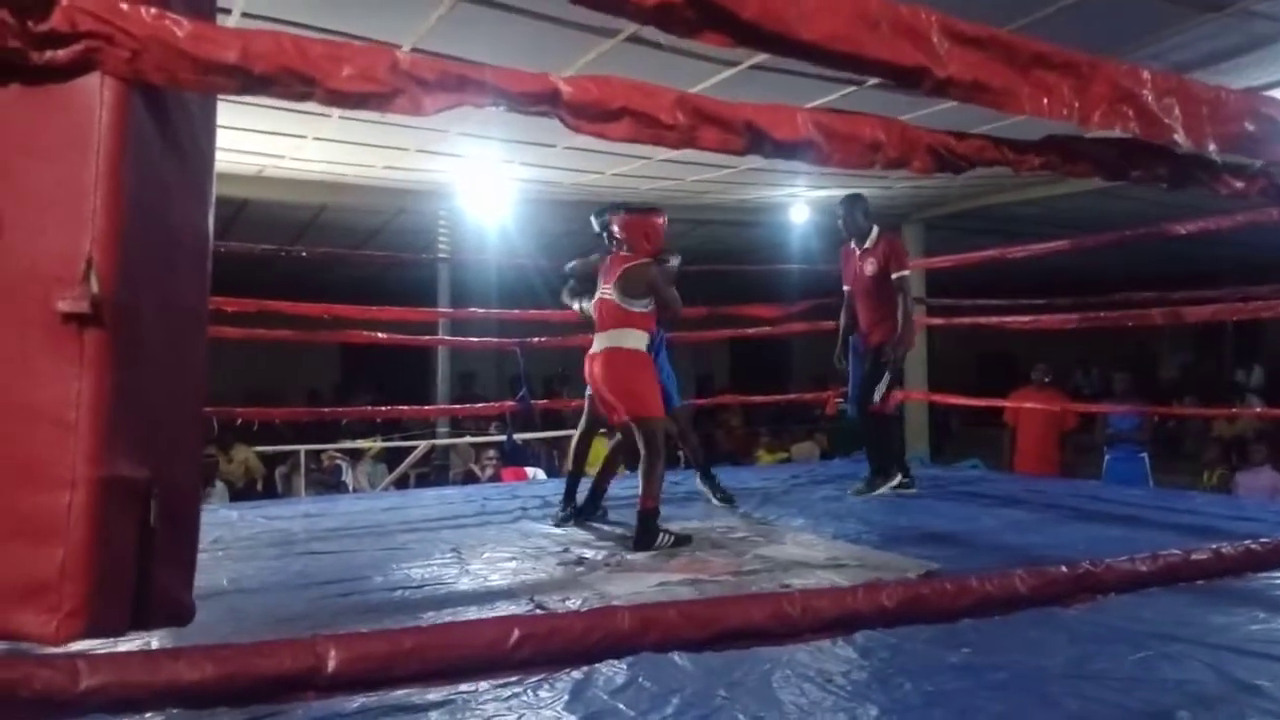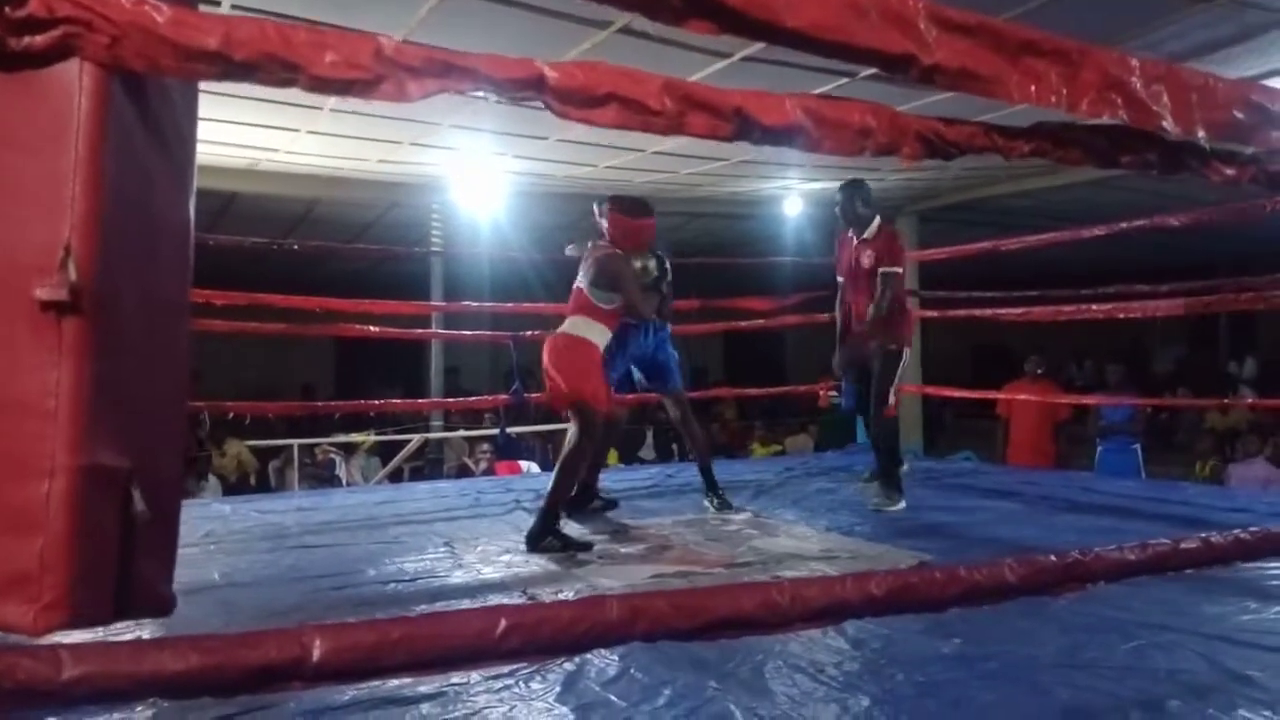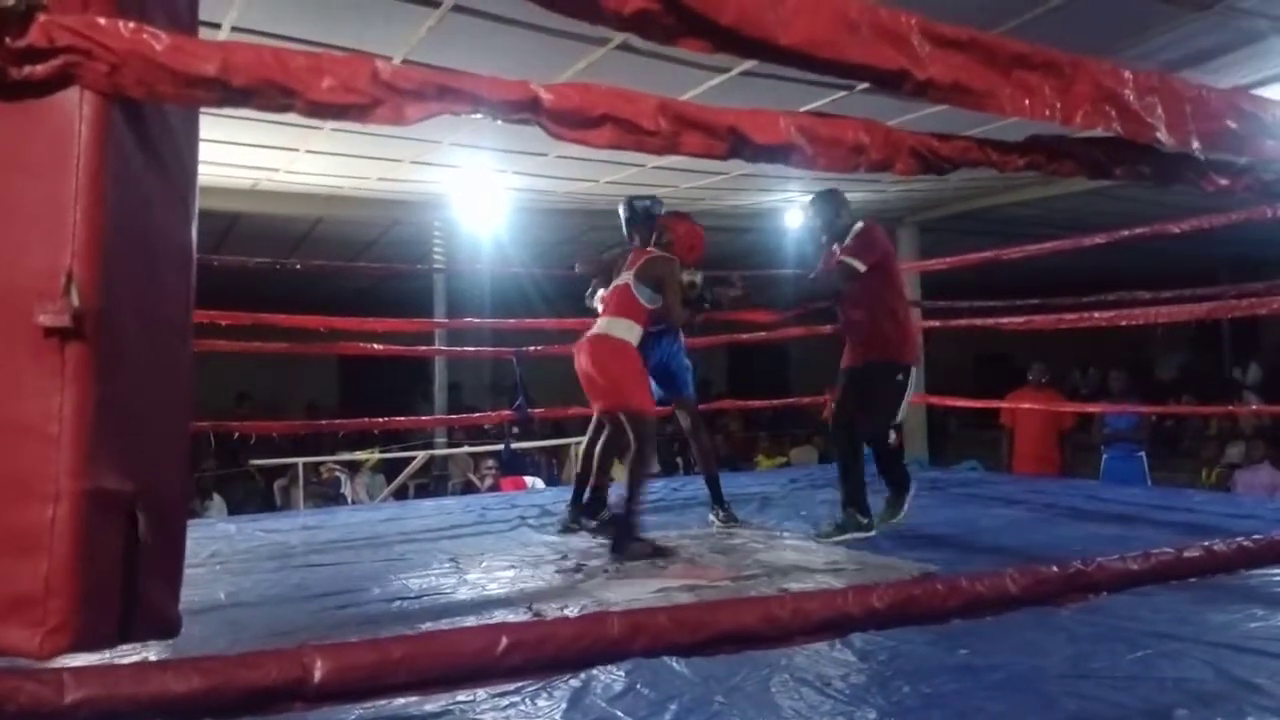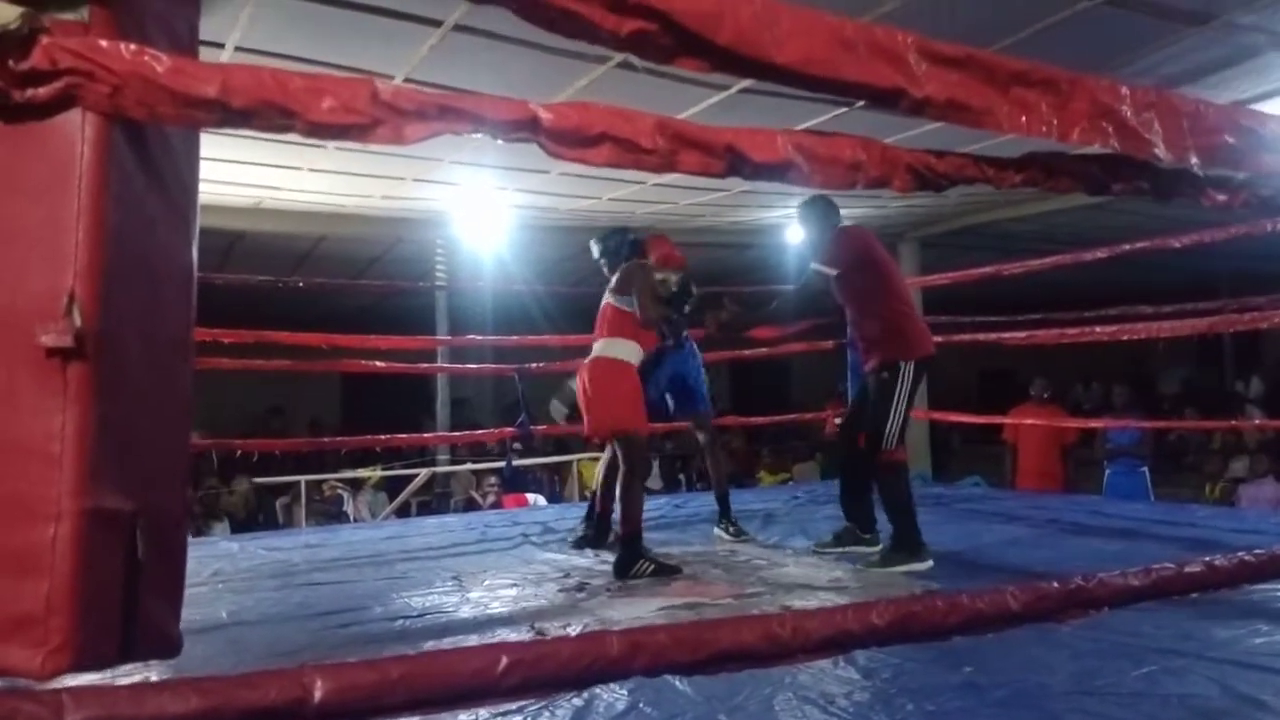
dt=0.5s
person 1, frame 1
left shoulder: (606, 265)
right shoulder: (647, 271)
left elbow: (571, 295)
right elbow: (674, 310)
left wrist: (581, 302)
right wrist: (663, 283)
left hip: (599, 359)
right hip: (625, 359)
left knee: (589, 431)
right knee: (652, 442)
left ankle: (572, 503)
right ankle: (647, 529)
person 1, frame 2
left shoulder: (600, 253)
right shoulder: (617, 262)
right elbow: (643, 312)
left hip: (574, 347)
right hip: (575, 349)
left knee: (595, 426)
right knee: (588, 433)
right ankle: (544, 528)
person 1, frame 3
left shoulder: (629, 258)
right shoulder: (665, 263)
right elbow: (674, 318)
right wrist: (690, 306)
left hip: (591, 347)
right hip: (615, 350)
left knee: (615, 429)
right knee: (643, 436)
right ankle: (624, 528)
person 1, frame 4
left shoulder: (622, 281)
right shoulder: (638, 272)
right elbow: (647, 316)
left hip: (597, 370)
right hip: (615, 371)
left knee: (619, 449)
right knee: (636, 461)
left ankle: (599, 527)
right ankle: (630, 555)
person 2, frame 1
left shoulder: (889, 245)
right shoulder: (847, 253)
left elbow: (904, 297)
left wrist: (900, 342)
right wrist: (842, 343)
left hip: (890, 341)
right hip: (869, 341)
left knee: (867, 401)
right knee: (882, 405)
left ankle: (881, 472)
right ankle: (900, 474)
person 2, frame 2
left shoulder: (888, 237)
right shoulder: (844, 243)
left elbow: (886, 295)
left wrist: (857, 341)
right wrist: (841, 346)
left hip: (889, 338)
right hip: (859, 340)
left knee: (882, 405)
right knee: (864, 406)
left ankle: (891, 486)
right ankle: (888, 463)
person 2, frame 3
left shoulder: (870, 237)
right shoulder: (834, 249)
left elbow: (825, 284)
right elbow: (820, 289)
left hip: (893, 351)
right hip: (858, 353)
left knee: (878, 429)
right knee: (844, 428)
left ankle: (899, 488)
right ankle: (857, 515)
person 2, frame 4
left shoulder: (846, 239)
right shoulder: (843, 245)
left elbow: (800, 296)
left wrist: (747, 319)
left hip: (901, 352)
right hip: (883, 354)
left knee: (881, 445)
right knee: (852, 438)
left ankle: (910, 546)
right ankle: (862, 530)
person 3, frame 1
left shoulder: (655, 261)
right shoulder: (600, 263)
right elbow: (571, 295)
left hip: (650, 348)
left knee: (679, 421)
left ankle: (707, 479)
right ankle: (569, 498)
person 3, frame 2
left shoulder: (657, 261)
left elbow: (662, 312)
left wrist: (651, 285)
left hip: (652, 335)
right hip: (618, 334)
left knee: (681, 410)
left ankle: (711, 488)
right ankle: (586, 490)
person 3, frame 3
left shoulder: (682, 274)
right elbow: (593, 296)
left wrist: (693, 298)
left hip: (667, 344)
left knee: (692, 421)
left ankle: (718, 502)
right ankle: (581, 503)
person 3, frame 4
left shoulder: (677, 285)
left elbow: (676, 325)
left hip: (680, 356)
right hip: (650, 363)
left knee: (707, 435)
left ankle: (725, 517)
right ankle: (594, 519)
